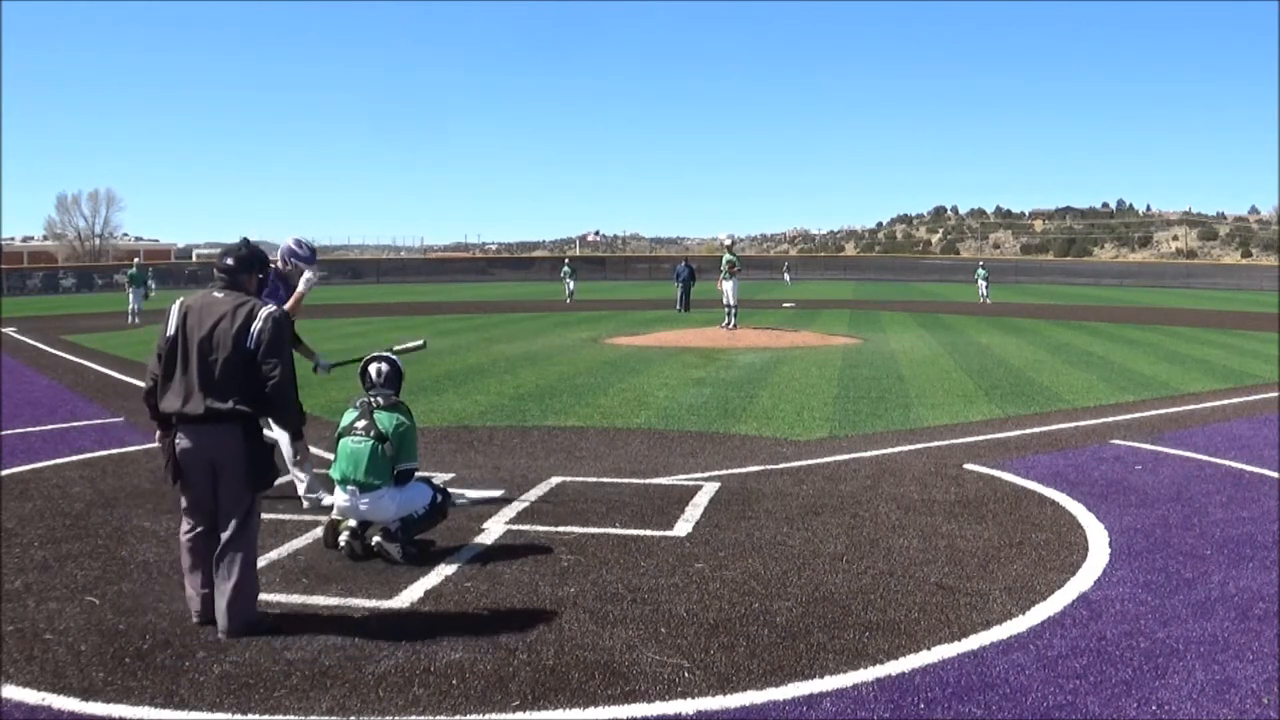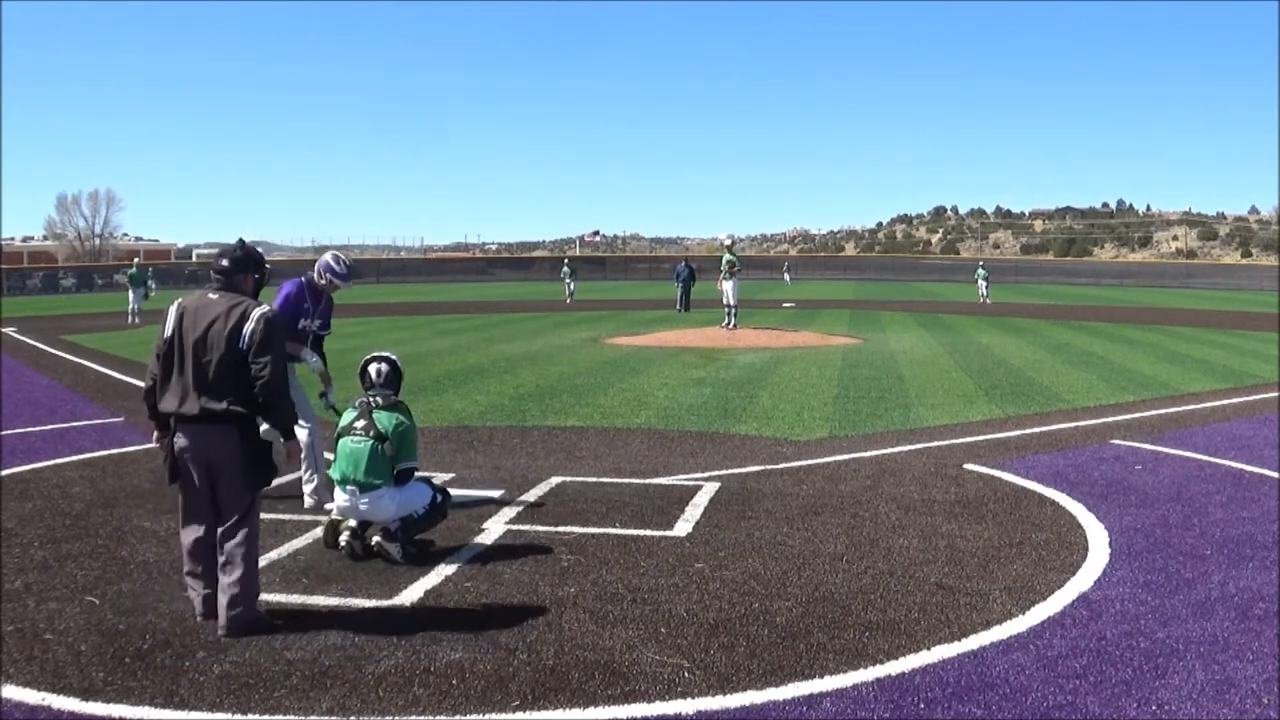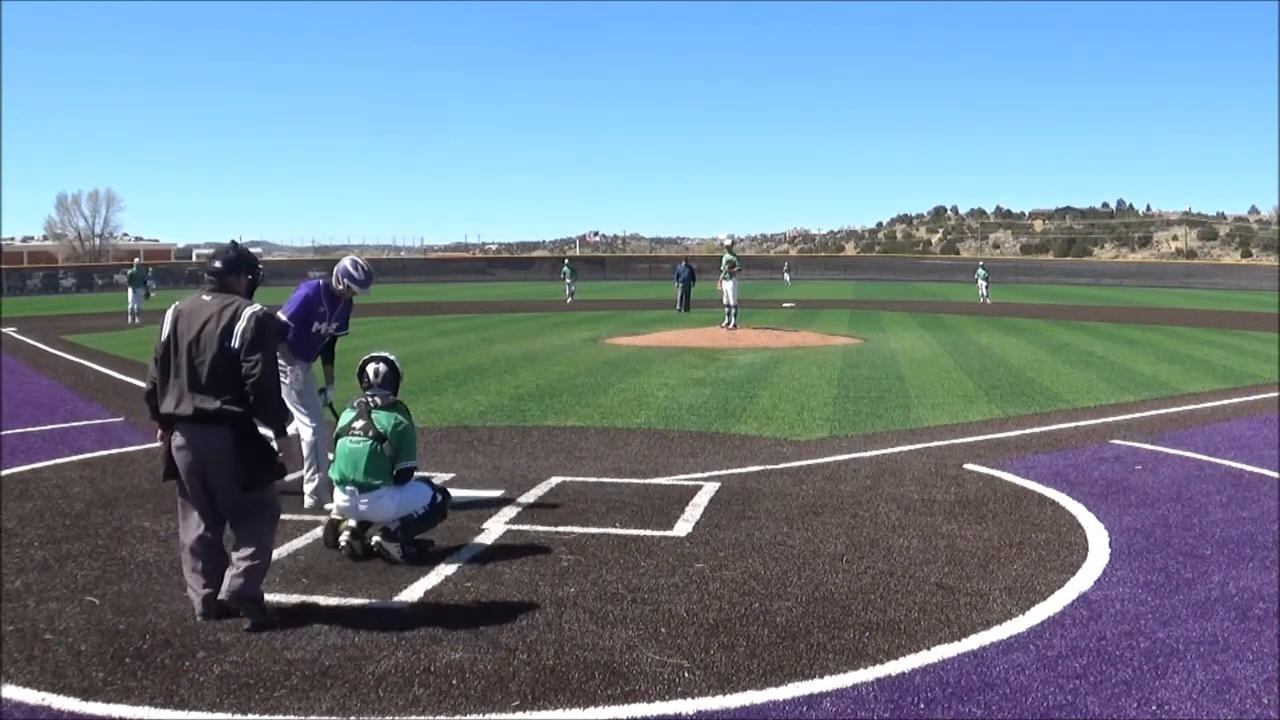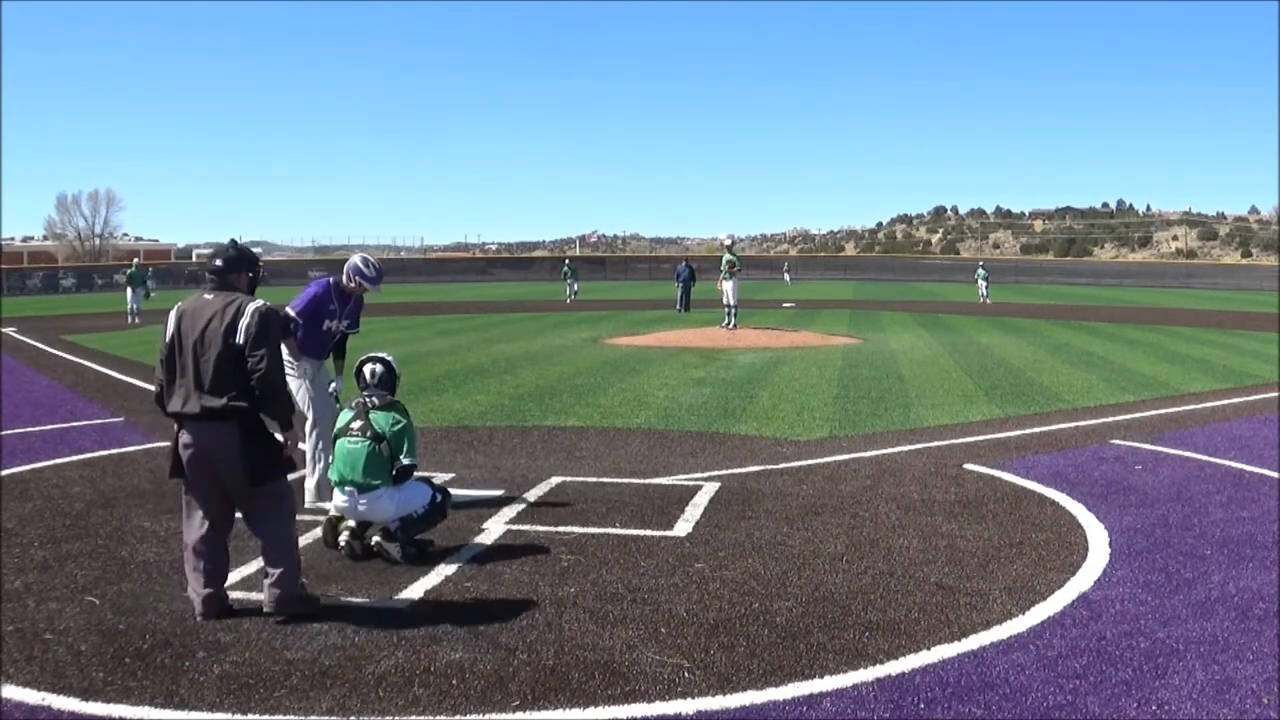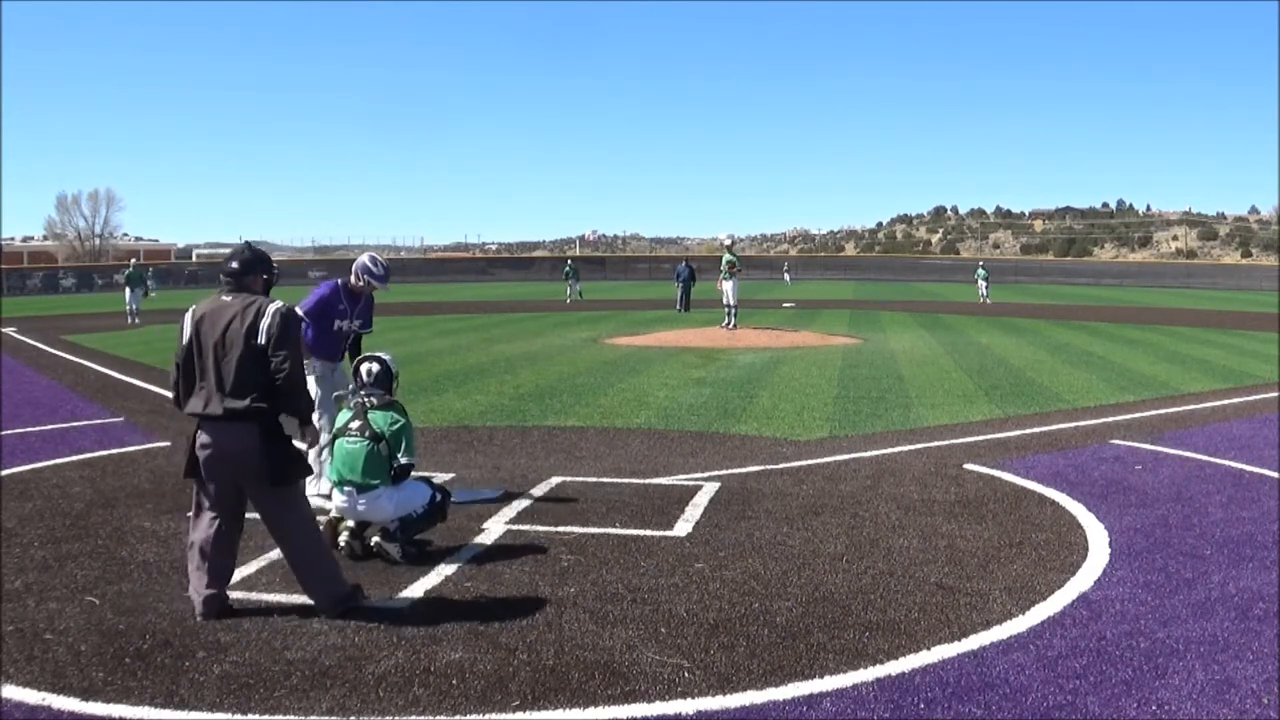
dt=0.2s
person 1, frame 1
left shoulder: (182, 309)
right shoulder: (264, 316)
left elbow: (157, 374)
right elbow: (277, 384)
left wrist: (162, 422)
right wrist: (296, 432)
left hip: (187, 434)
right hip: (236, 436)
left knee: (196, 523)
right knee: (236, 526)
left ankle: (201, 605)
right ankle: (235, 616)
person 1, frame 2
left shoulder: (180, 310)
right shoulder: (258, 317)
left elbow: (157, 374)
right elbow: (270, 384)
left wrist: (160, 422)
right wrist: (287, 432)
left hip: (186, 433)
right hip: (233, 435)
left knee: (197, 523)
right knee: (237, 525)
left ankle: (206, 602)
right ankle: (236, 613)
person 1, frame 3
left shoulder: (177, 313)
right shoulder: (251, 317)
left elbow: (157, 377)
right elbow: (261, 383)
left wrist: (164, 423)
right wrist: (280, 430)
left hip: (184, 434)
right hip: (230, 434)
left knee: (198, 521)
right knee: (257, 512)
left ankle: (206, 599)
right ankle: (241, 590)
person 1, frame 4
left shoulder: (180, 312)
right shoulder: (255, 312)
left elbow: (164, 379)
right elbow: (266, 378)
right wrist: (286, 423)
left hip: (191, 432)
right hip: (238, 431)
left knee: (203, 520)
right knee: (273, 509)
left ankle: (207, 598)
right ankle: (283, 592)
person 1, frame 5
left shoulder: (196, 315)
right shoulder: (274, 314)
left elbow: (180, 381)
right elbow: (288, 378)
right wrist: (305, 419)
left hip: (210, 433)
right hip: (257, 433)
left knee: (211, 520)
right knee: (290, 517)
left ankle: (207, 598)
right ankle: (330, 593)
person 2, frame 1
left shoulder: (287, 284)
right shoulder: (266, 282)
left elbow: (287, 331)
left wrist: (314, 357)
right wrist: (301, 291)
right ankle: (310, 492)
person 2, frame 2
left shoulder: (326, 301)
right shoulder: (293, 290)
left elbow: (316, 345)
left wrist: (327, 384)
right wrist: (304, 354)
left hip: (285, 366)
right knee: (307, 425)
right ankle: (316, 494)
person 2, frame 3
left shoulder: (344, 304)
right shoulder: (309, 293)
left elbow: (328, 345)
right elbow: (277, 331)
left wrist: (329, 383)
right wrist: (292, 366)
left hip: (302, 365)
right hip: (285, 364)
left knee: (301, 423)
right knee: (313, 424)
right ankle: (317, 494)
person 2, frame 4
left shoulder: (355, 301)
right shoulder: (319, 291)
right elbow: (284, 326)
left wrist: (338, 377)
right wrist: (299, 360)
left hip: (318, 364)
right hip: (297, 362)
left knee: (330, 417)
right knee: (319, 422)
left ankle: (319, 473)
right ankle: (318, 495)
person 2, frame 5
left shoulder: (367, 301)
right shoulder: (328, 292)
right wrist: (308, 359)
left hip: (334, 365)
right hip: (313, 364)
right knee: (325, 423)
right ankle: (320, 491)
person 3, frame 1
left shoulder: (350, 413)
right shoulder: (399, 418)
left elbow: (339, 462)
right elbow: (405, 475)
left hip: (343, 500)
right hip: (377, 502)
right knee: (439, 497)
left ankle: (352, 528)
right ankle: (393, 535)
person 3, frame 2
left shoulder: (349, 413)
right shoulder: (399, 417)
left elbow: (339, 462)
right elbow: (405, 474)
left hip: (344, 501)
right hip: (376, 502)
right knee: (439, 497)
left ankle: (352, 528)
right ankle: (393, 535)
person 3, frame 3
left shoulder: (347, 413)
right shoulder: (397, 417)
left elbow: (337, 463)
right elbow: (405, 473)
left hip: (343, 501)
right hip: (377, 503)
right knee: (438, 497)
left ankle: (352, 528)
right ankle: (393, 534)
person 3, frame 4
left shoulder: (346, 414)
right shoulder: (396, 417)
left elbow: (335, 464)
right elbow: (405, 471)
left hip: (342, 501)
right hip: (376, 502)
right knee: (439, 496)
left ankle: (352, 528)
right ankle: (393, 534)
person 3, frame 5
left shoulder: (344, 413)
right shoulder: (394, 417)
left elbow: (334, 461)
right elbow: (403, 470)
left hip: (342, 501)
right hip: (375, 502)
right knee: (438, 496)
left ankle: (351, 529)
right ankle: (392, 535)
